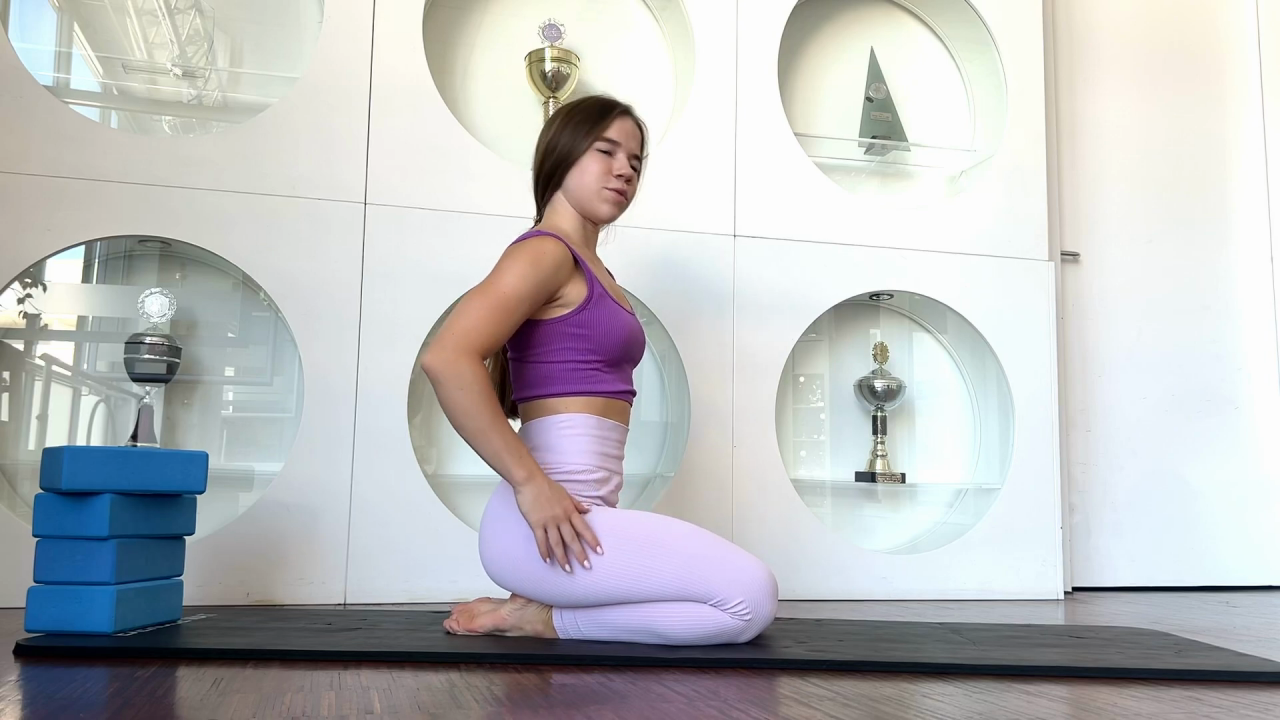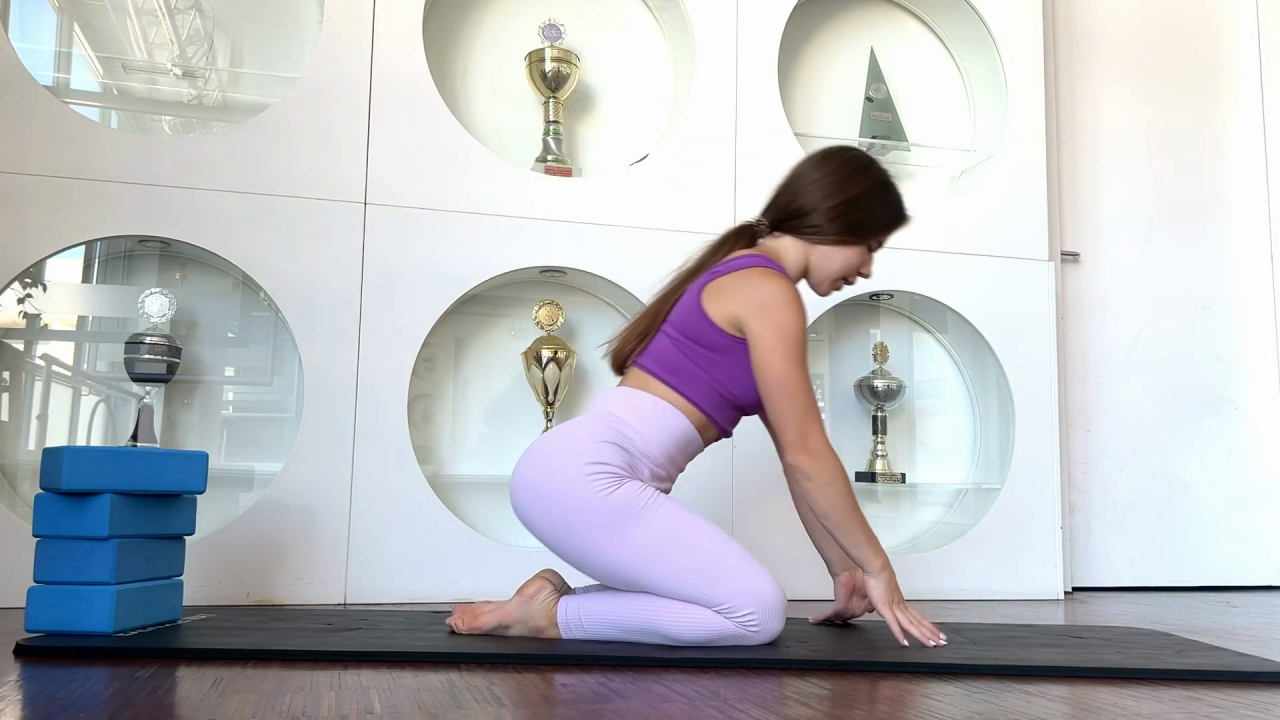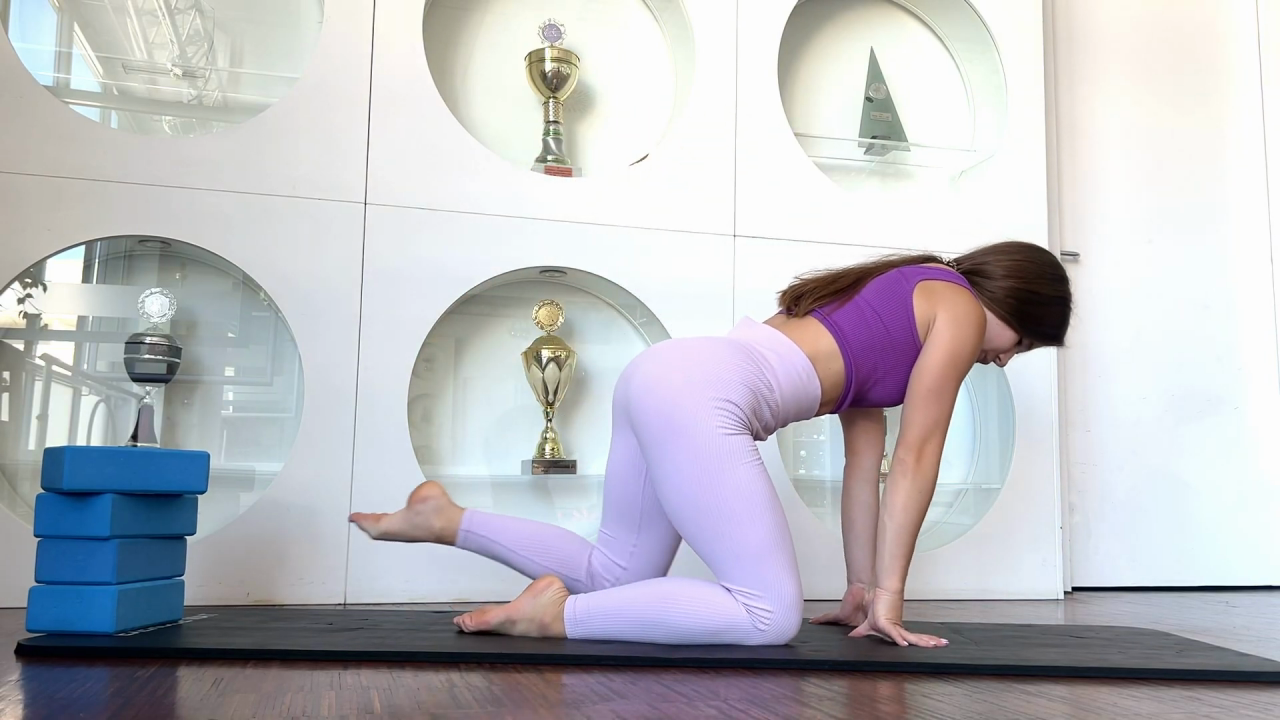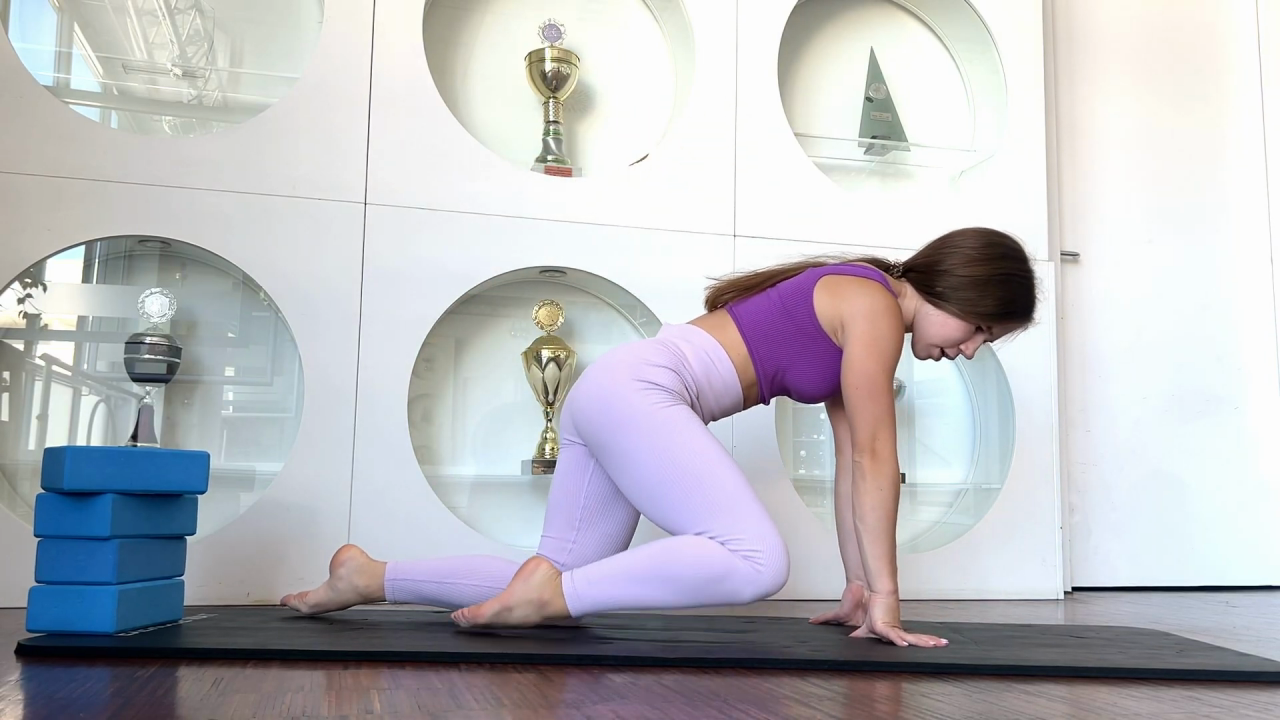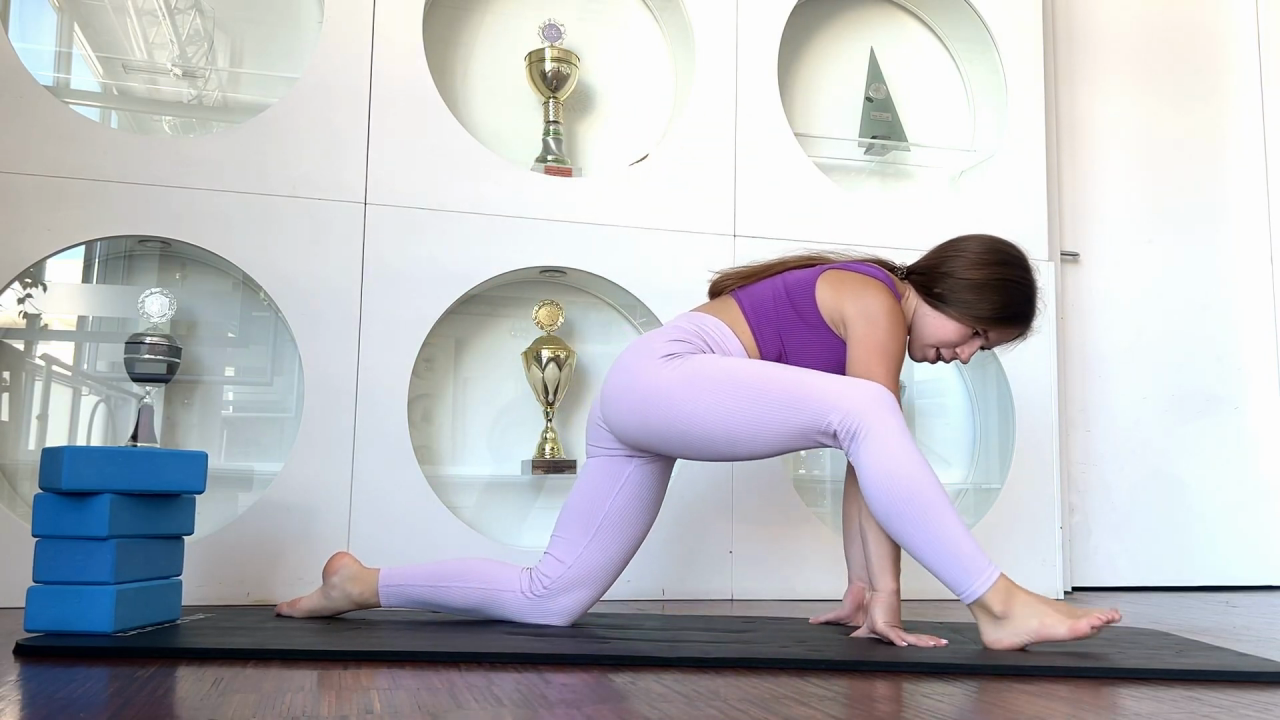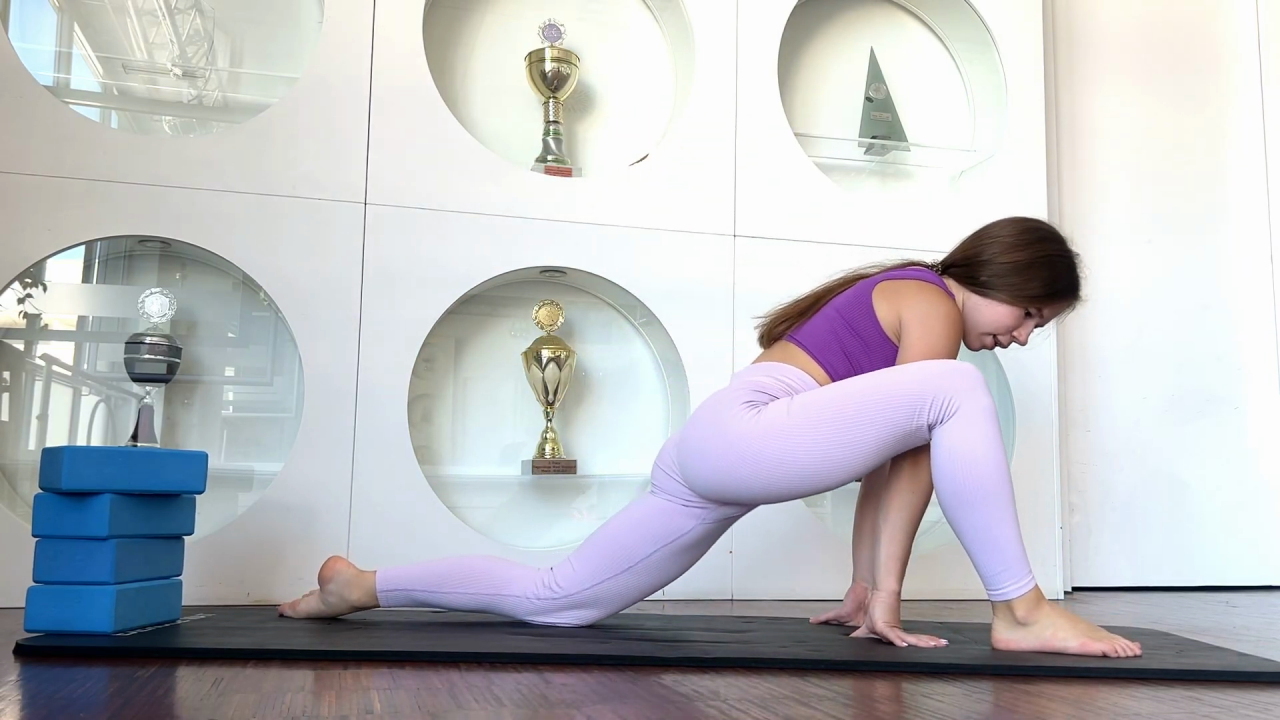
dt=0.7s
person 1, frame 1
left shoulder: (588, 269)
right shoulder: (543, 253)
right elbow: (446, 359)
left wrist: (601, 514)
right wrist: (529, 483)
left hip: (568, 511)
right hip: (537, 516)
left knee: (743, 584)
right knee: (750, 597)
left ankle: (547, 602)
right ankle: (545, 618)
person 1, frame 2
left shoulder: (739, 279)
right shoulder: (768, 296)
left elbow: (797, 455)
right elbow: (805, 455)
left wrist: (843, 570)
right wrist: (877, 571)
left hip: (589, 482)
right hip: (581, 481)
left knee: (730, 595)
right knee: (756, 611)
left ankle: (558, 598)
right ankle: (552, 615)
person 1, frame 3
left shoulder: (895, 311)
right shoulder: (959, 309)
left elbow: (861, 462)
right elbow: (915, 461)
left wrist: (861, 589)
right wrist: (886, 596)
left hip: (661, 374)
right hip: (698, 399)
left knee: (615, 576)
right knee: (771, 617)
left ankle: (446, 518)
right ankle: (555, 614)
person 1, frame 4
left shoulder: (854, 308)
right shoulder: (874, 306)
left elbow: (851, 460)
right elbow: (874, 460)
left wrist: (860, 589)
right wrist: (885, 596)
left hip: (611, 395)
right hip: (637, 389)
left knee: (560, 589)
right knee: (756, 562)
left ankle: (368, 578)
right ankle: (551, 587)
person 1, frame 5
left shoulder: (866, 310)
right shoulder: (877, 303)
left elbow: (866, 465)
right elbow: (867, 434)
left wrist: (863, 593)
right wrist: (883, 596)
left hip: (642, 413)
right hip: (656, 378)
left knee: (551, 601)
right knee: (861, 413)
left ankle: (362, 584)
right ankle: (1000, 606)
person 1, frame 6
left shoulder: (899, 298)
right shoulder: (934, 303)
left elbow: (886, 449)
right elbow: (912, 462)
left wrist: (867, 590)
right wrist: (884, 596)
left hip: (709, 449)
right hip: (736, 438)
left knee: (555, 600)
right knee: (958, 395)
left ankle: (358, 586)
right ankle: (1021, 613)
